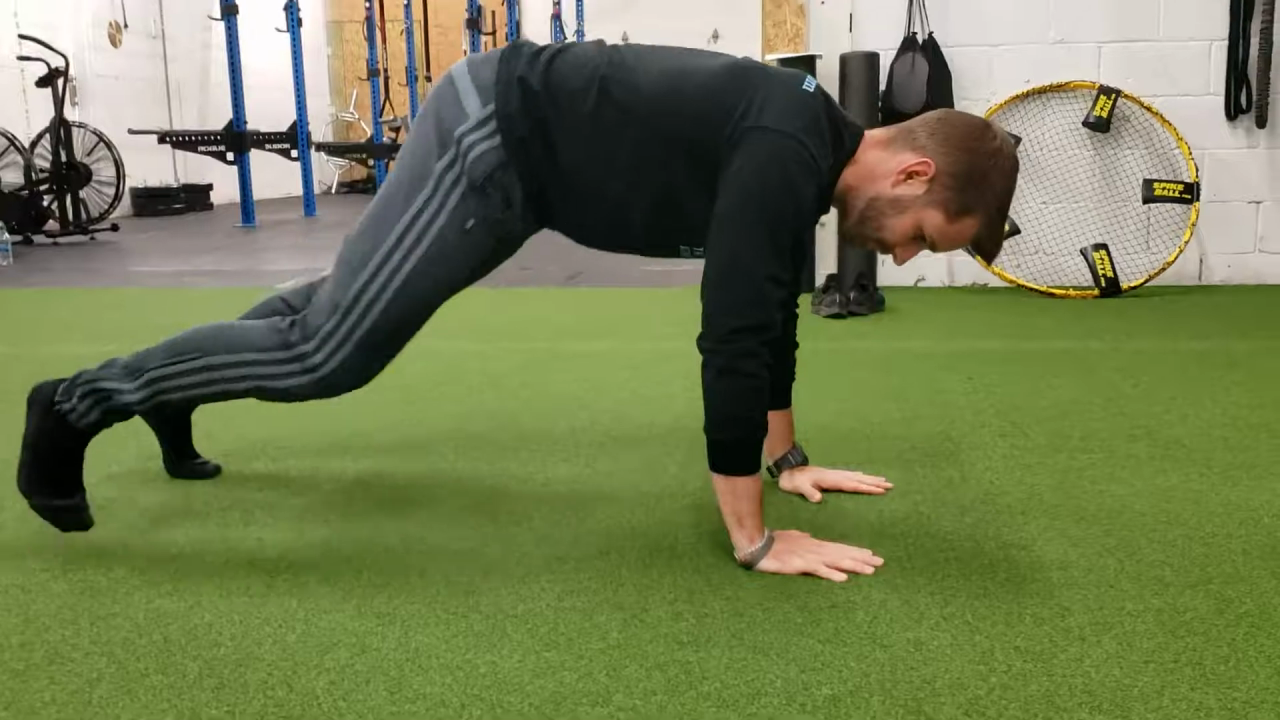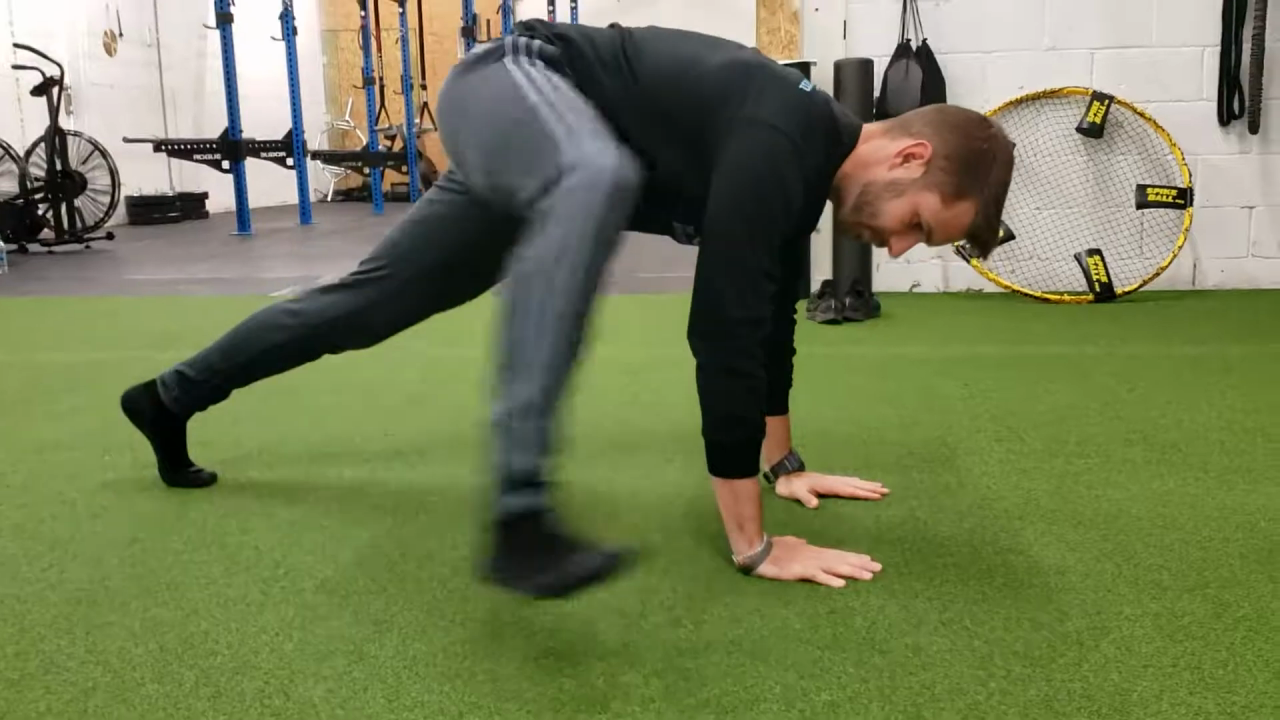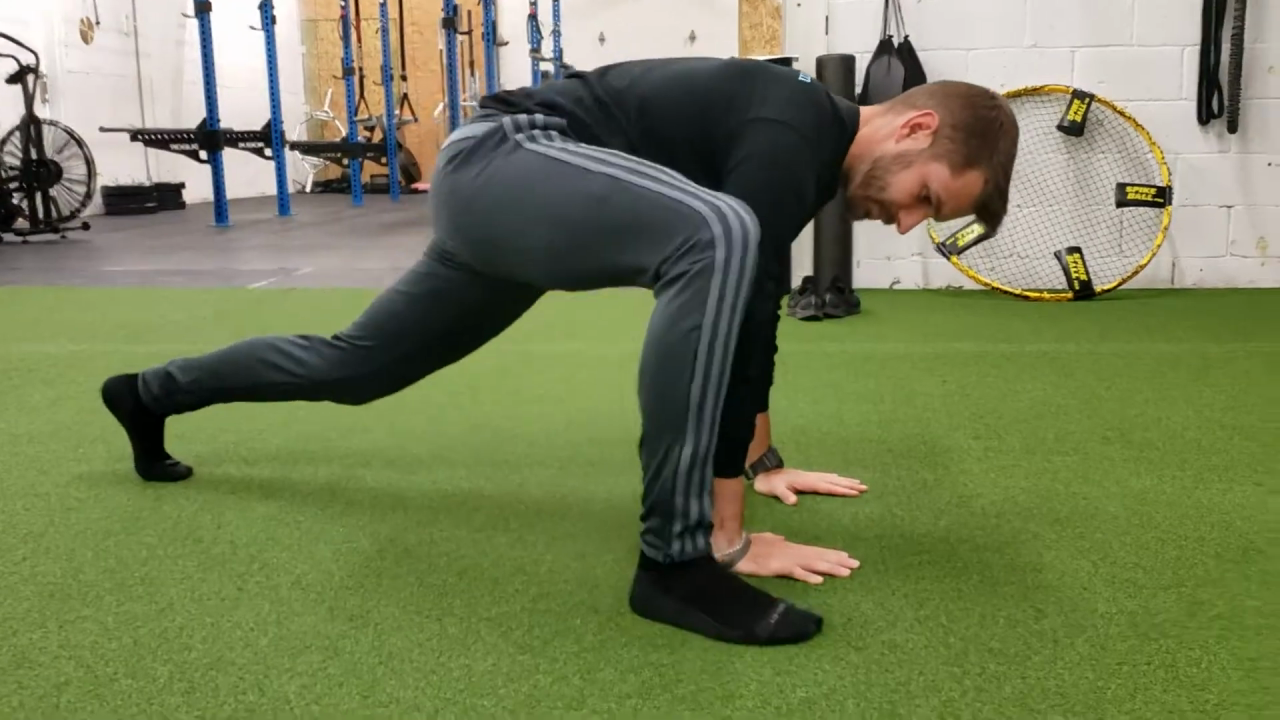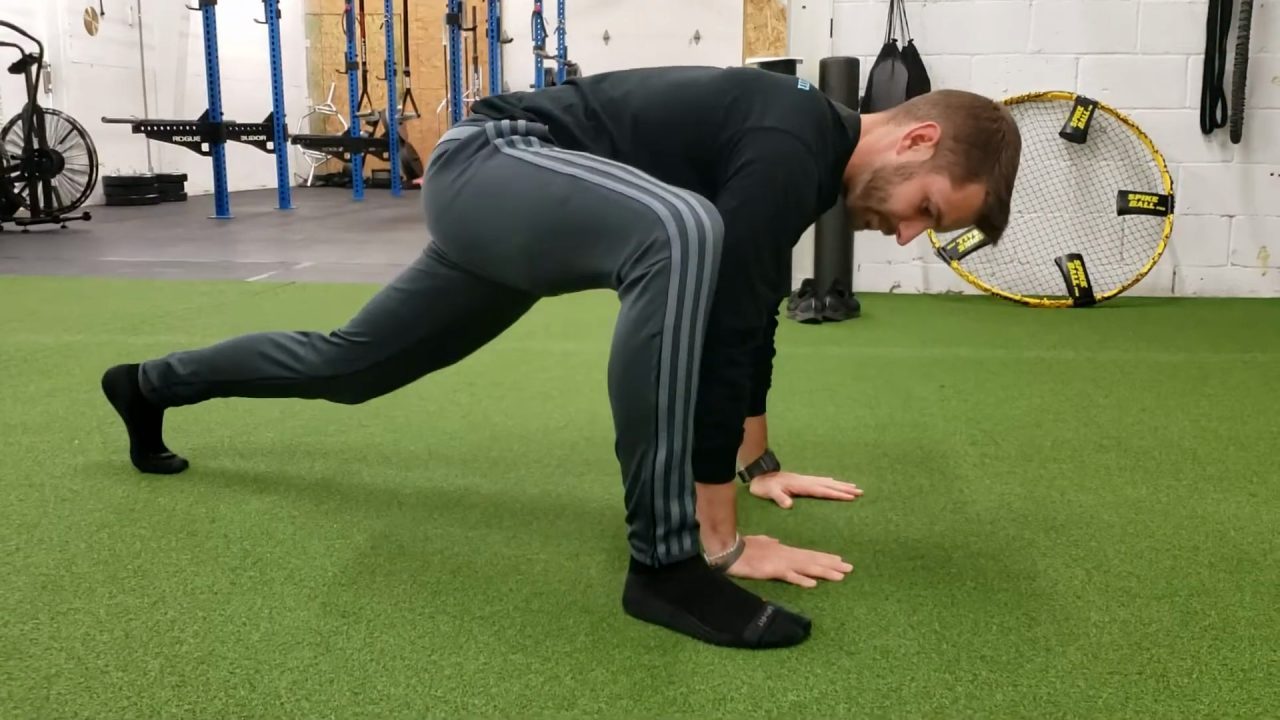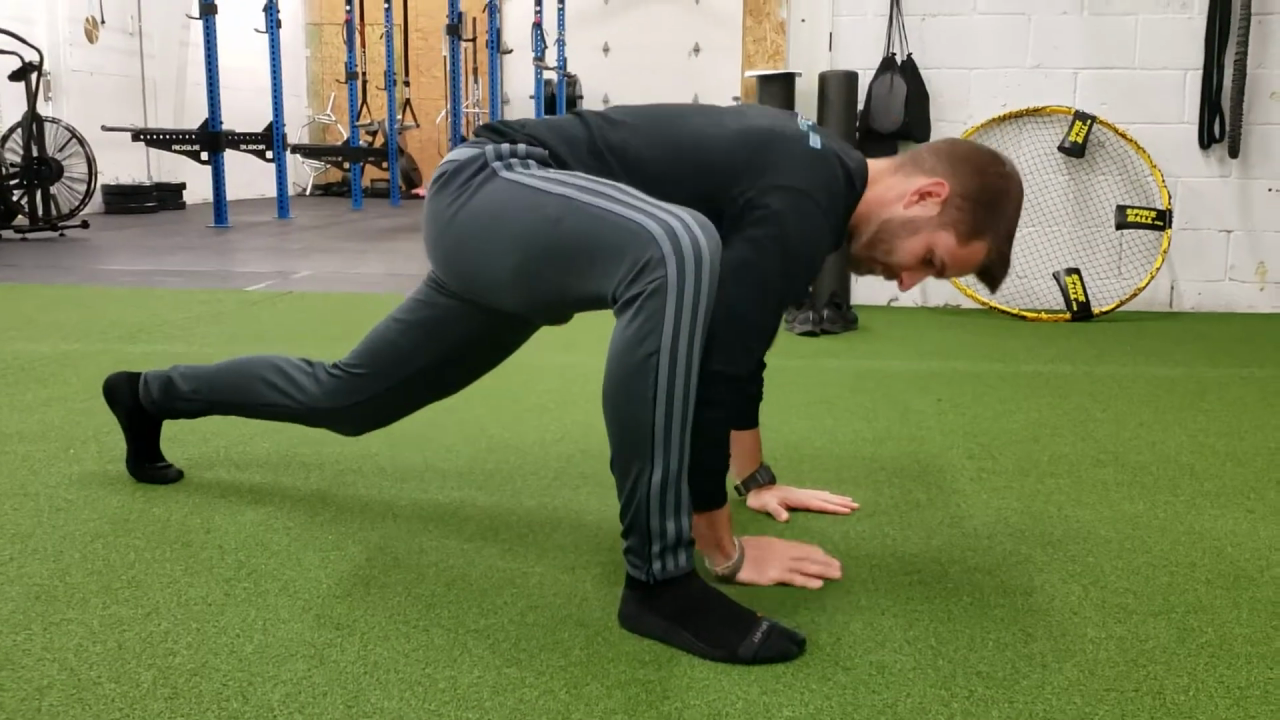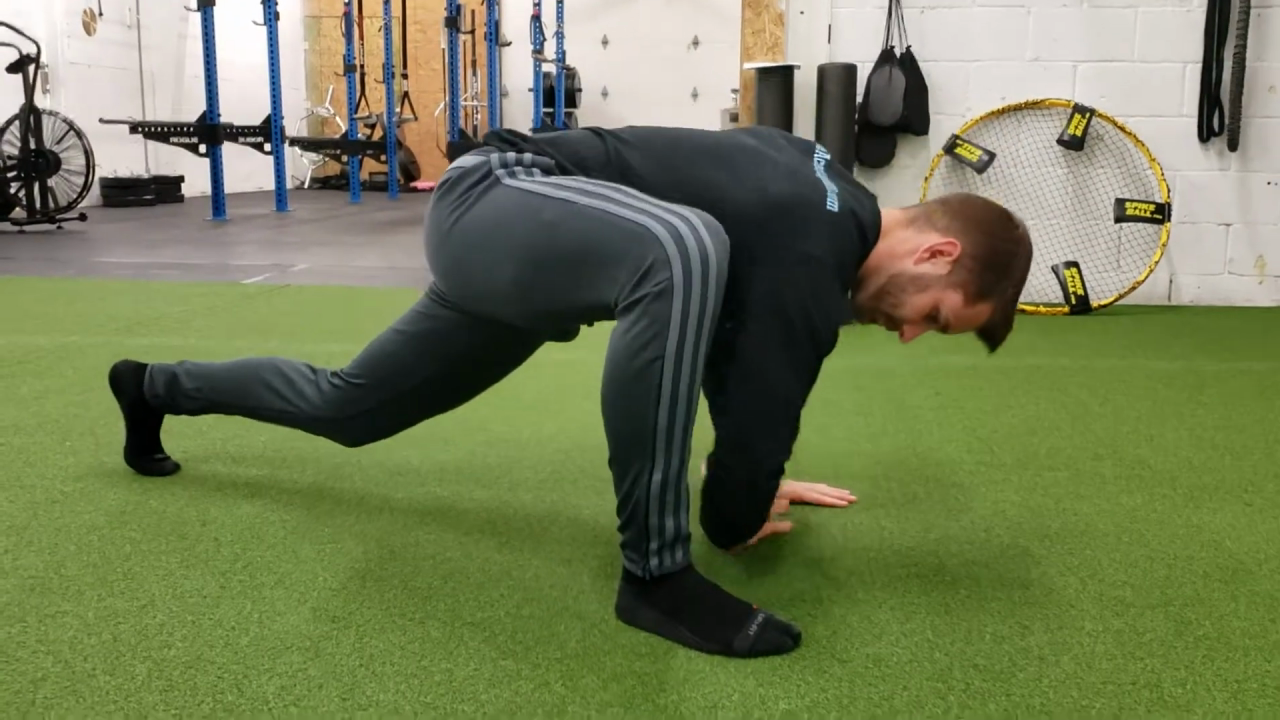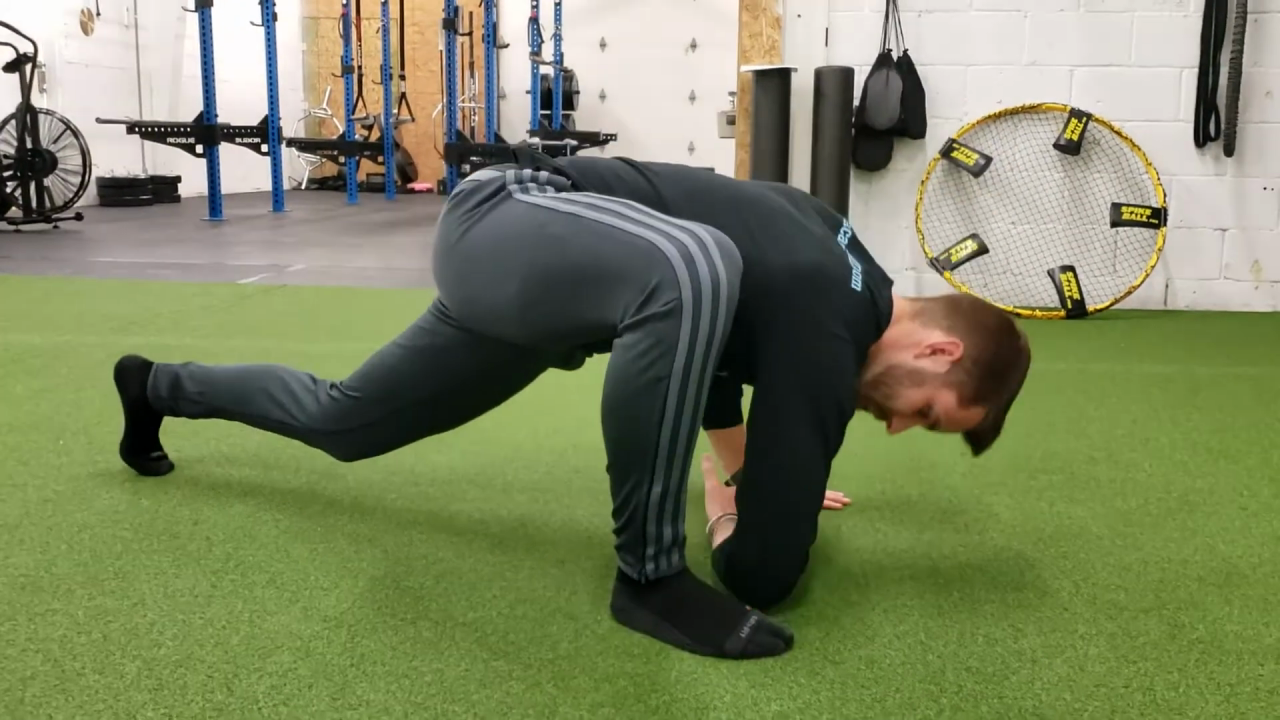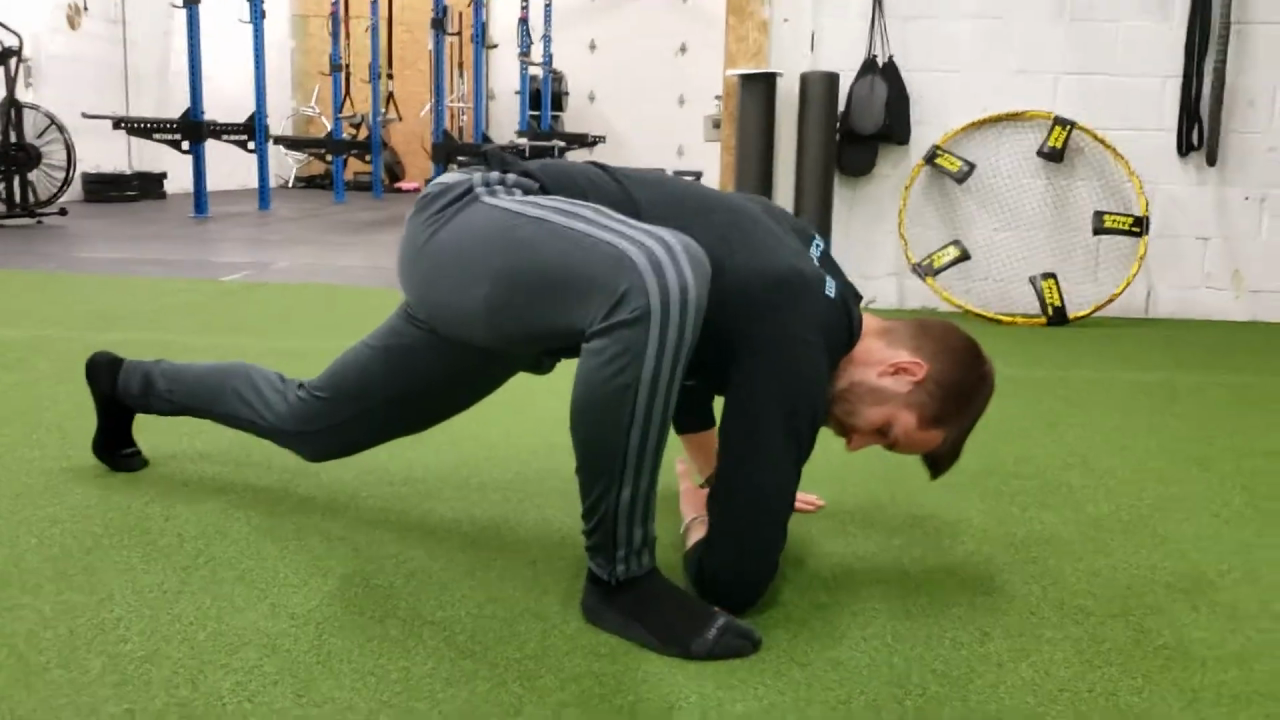
dt=0.3s
person 1, frame 1
left shoulder: (806, 157)
right shoulder: (789, 152)
left elbow: (771, 310)
right elbow: (733, 332)
left wrist: (786, 457)
right wrist: (753, 538)
left hip: (521, 161)
right hip: (488, 129)
left knee: (354, 309)
right knee: (331, 345)
left ankle: (172, 408)
right ankle: (77, 404)
person 1, frame 2
left shoulder: (806, 158)
right shoulder: (780, 147)
left elbow: (769, 312)
right elbow: (725, 330)
left wrist: (783, 461)
right wrist: (750, 543)
left hip: (539, 143)
left knee: (375, 296)
right knee: (599, 182)
left ankle: (170, 398)
right ankle: (520, 511)
person 1, frame 3
left shoulder: (802, 136)
right shoulder: (789, 135)
left elbow: (751, 307)
right elbow: (733, 296)
left wrist: (762, 460)
right wrist: (728, 538)
left hip: (509, 199)
right hip: (501, 160)
left knee: (355, 366)
right knee: (717, 234)
left ankle: (150, 395)
right ankle: (675, 561)
person 1, frame 4
left shoulder: (800, 141)
right shoulder: (790, 148)
left elbow: (746, 315)
right elbow: (724, 330)
left wrist: (759, 462)
right wrist: (718, 540)
left hip: (503, 200)
right hip: (487, 163)
left knee: (350, 364)
right knee: (680, 232)
left ankle: (149, 386)
right ankle: (665, 561)
person 1, frame 5
left shoulder: (811, 169)
right shoulder: (803, 202)
left elbow: (724, 329)
right elbow: (711, 371)
left wrist: (754, 476)
right wrist: (720, 547)
left hip: (501, 225)
right hip: (487, 190)
left knee: (347, 397)
right knee: (677, 248)
left ankle: (150, 395)
right ankle: (659, 577)
person 1, frame 6
left shoulder: (826, 198)
right shoulder: (813, 261)
left elbow: (724, 327)
right elbow: (739, 485)
left wrist: (757, 482)
right wrist: (744, 526)
left hip: (499, 234)
right hip: (489, 202)
left knee: (345, 406)
right knee: (683, 250)
left ankle: (154, 388)
right ankle: (655, 571)
person 1, frame 7
left shoulder: (836, 260)
right shoulder: (825, 331)
right elbow: (764, 571)
left wrist: (742, 477)
right wrist: (750, 514)
left hip: (511, 256)
right hip: (500, 221)
left knee: (339, 421)
right knee: (693, 272)
left ankle: (154, 386)
right ankle: (649, 575)
person 1, frame 8
left shoulder: (806, 291)
right shoulder: (797, 340)
right elbow: (734, 573)
left wrist: (718, 478)
right wrist: (719, 519)
left hip: (480, 261)
right hip: (469, 226)
left knee: (308, 420)
left ankle: (128, 383)
right ankle: (619, 575)
